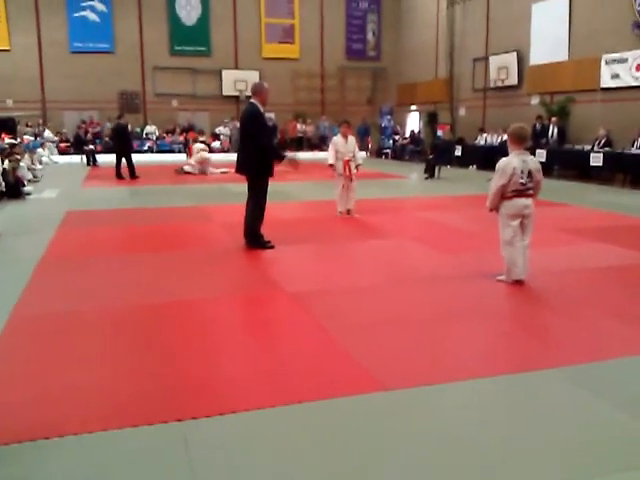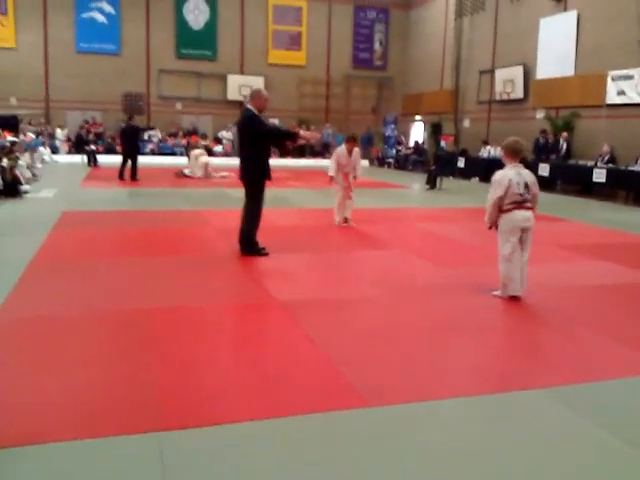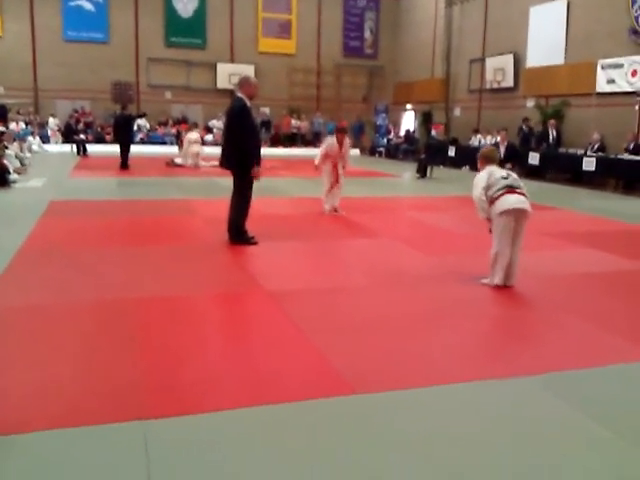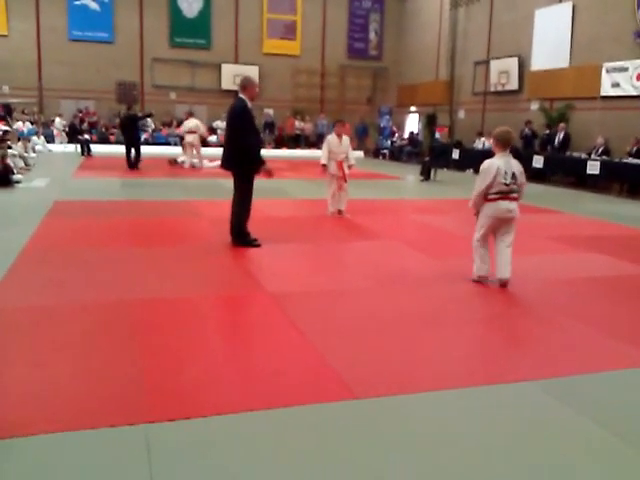
dt=0.5s
person 1, frame 1
left shoulder: (250, 110)
right shoulder: (254, 113)
right elbow: (264, 141)
left wrist: (279, 155)
right wrist: (284, 158)
left hip: (253, 163)
right hip: (257, 165)
left knee: (255, 199)
right knee: (257, 200)
left ankle: (251, 236)
right ankle: (253, 238)
person 1, frame 2
left shoulder: (250, 116)
right shoulder: (250, 117)
left elbow: (268, 134)
right elbow: (271, 130)
left wrist: (295, 136)
right wrist: (298, 135)
left hip: (253, 168)
right hip: (254, 169)
left knee: (252, 205)
right knee: (253, 205)
left ankle: (247, 242)
right ankle: (248, 245)
person 1, frame 3
left shoulder: (238, 105)
right shoulder: (241, 107)
right elbow: (244, 138)
left wrist: (253, 162)
right wrist: (254, 164)
left hip: (238, 160)
right hip: (242, 162)
left knee: (240, 195)
right knee: (242, 196)
left ankle: (236, 231)
right ankle: (238, 234)
person 1, frame 4
left shoulder: (238, 106)
right shoulder: (242, 108)
right elbow: (247, 140)
left wrist: (258, 162)
right wrist: (261, 163)
left hip: (239, 159)
right hip: (242, 161)
left knee: (241, 196)
right knee: (243, 198)
left ankle: (238, 233)
right ankle: (240, 236)
person 2, frame 1
left shoulder: (505, 162)
right shoulder: (534, 162)
left elbow: (497, 187)
right elbow: (537, 185)
left wrist: (491, 204)
left hip: (509, 205)
right hip: (527, 204)
left knee: (510, 240)
right knee: (523, 240)
left ankle: (513, 274)
right ankle: (520, 273)
person 2, frame 2
left shoulder: (501, 175)
right shoulder: (529, 175)
left elbow: (493, 201)
right elbow: (534, 198)
left wrist: (491, 220)
left hip: (509, 218)
right hip: (527, 217)
left knee: (508, 256)
right knee: (522, 256)
left ankle: (509, 290)
right ankle: (517, 290)
person 2, frame 3
left shoulder: (482, 175)
right shoulder: (509, 173)
left elbow: (479, 196)
right elbow: (523, 190)
left wrist: (488, 217)
left hip: (504, 205)
right hip: (523, 204)
left knee: (500, 244)
right knee: (514, 246)
left ankle: (496, 279)
right ankle: (508, 279)
person 2, frame 4
left shoulder: (490, 164)
right shoulder: (517, 165)
left elbow: (480, 189)
right elbow: (520, 189)
left wrist: (475, 207)
left hip: (492, 207)
right hip: (511, 208)
left knee: (480, 240)
right knee: (505, 242)
left ankle: (481, 273)
right ankle: (503, 276)
